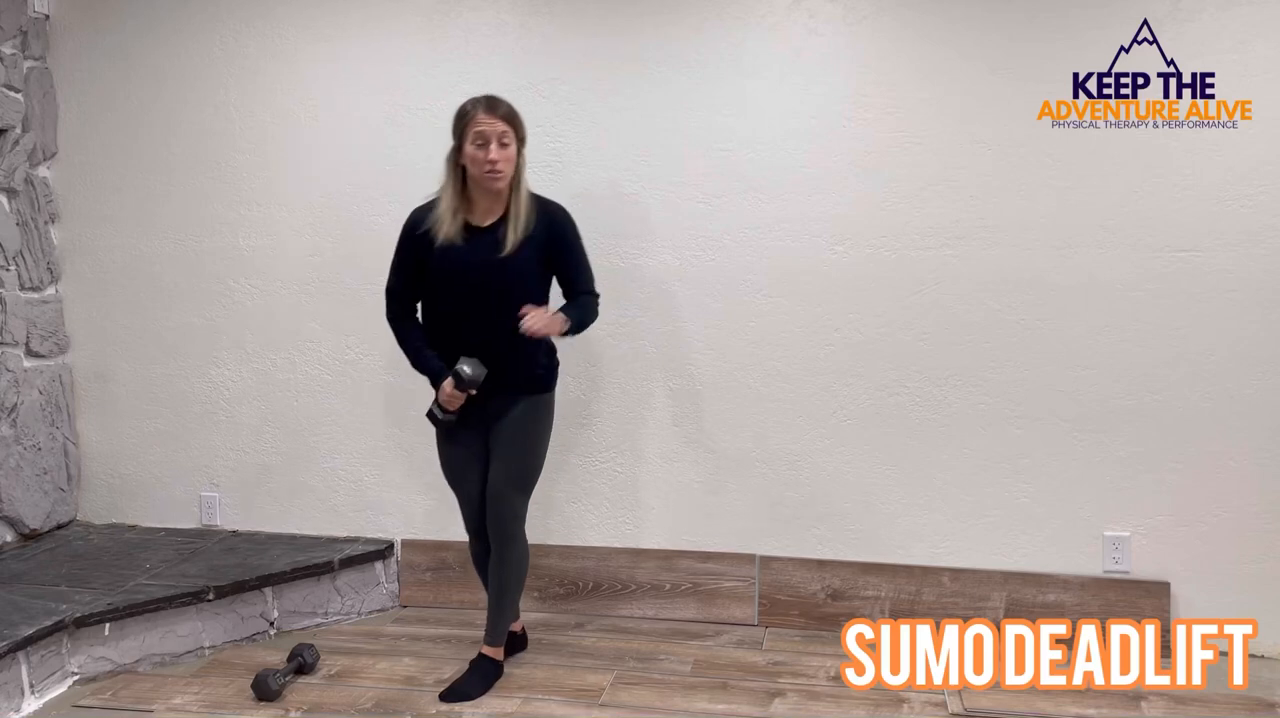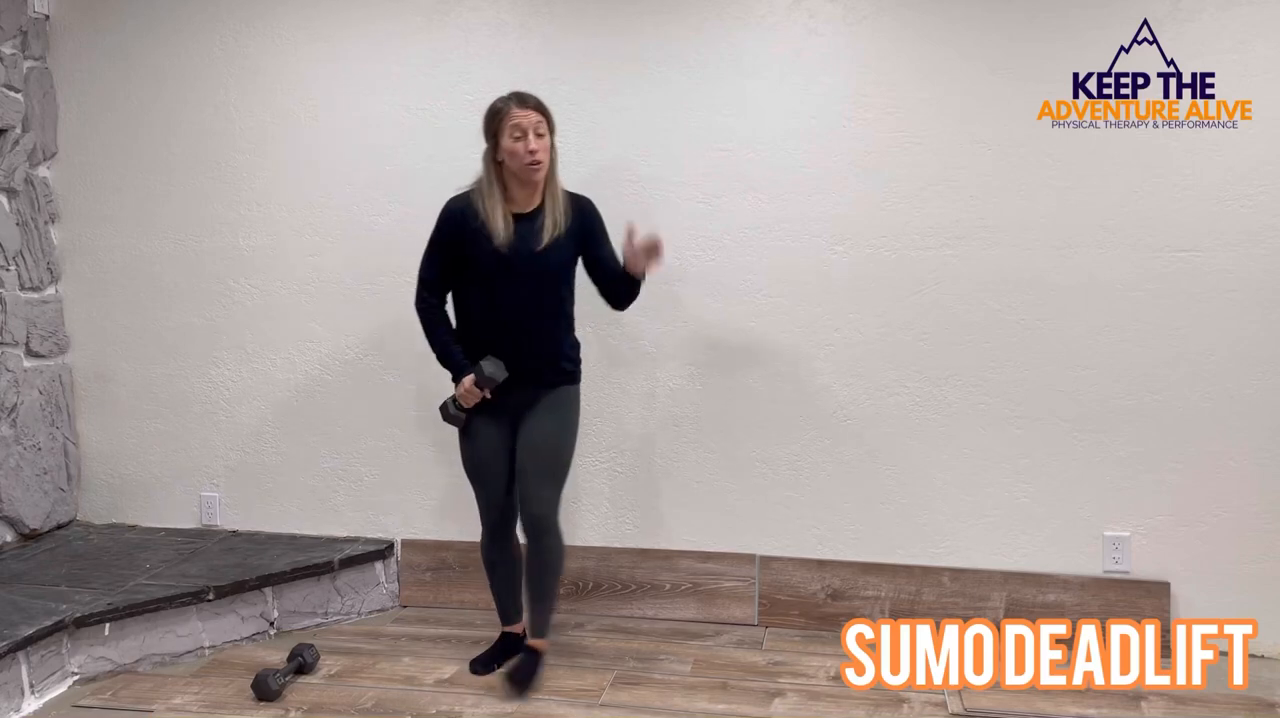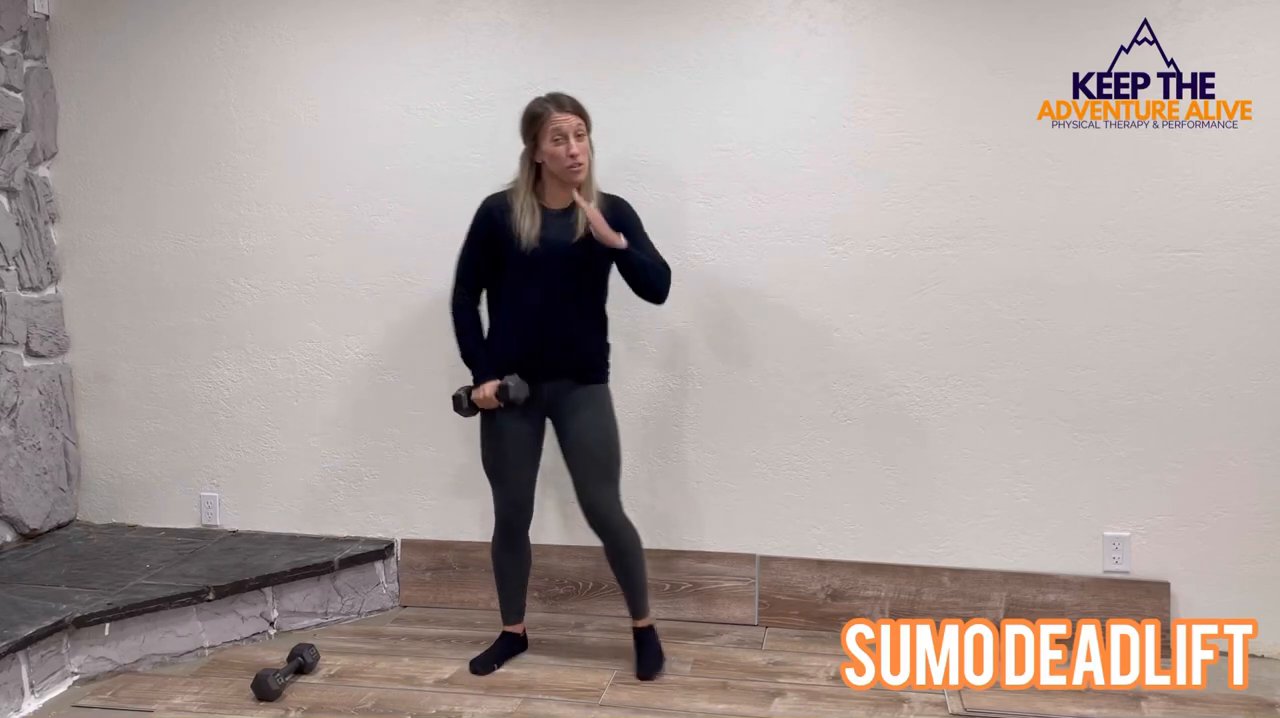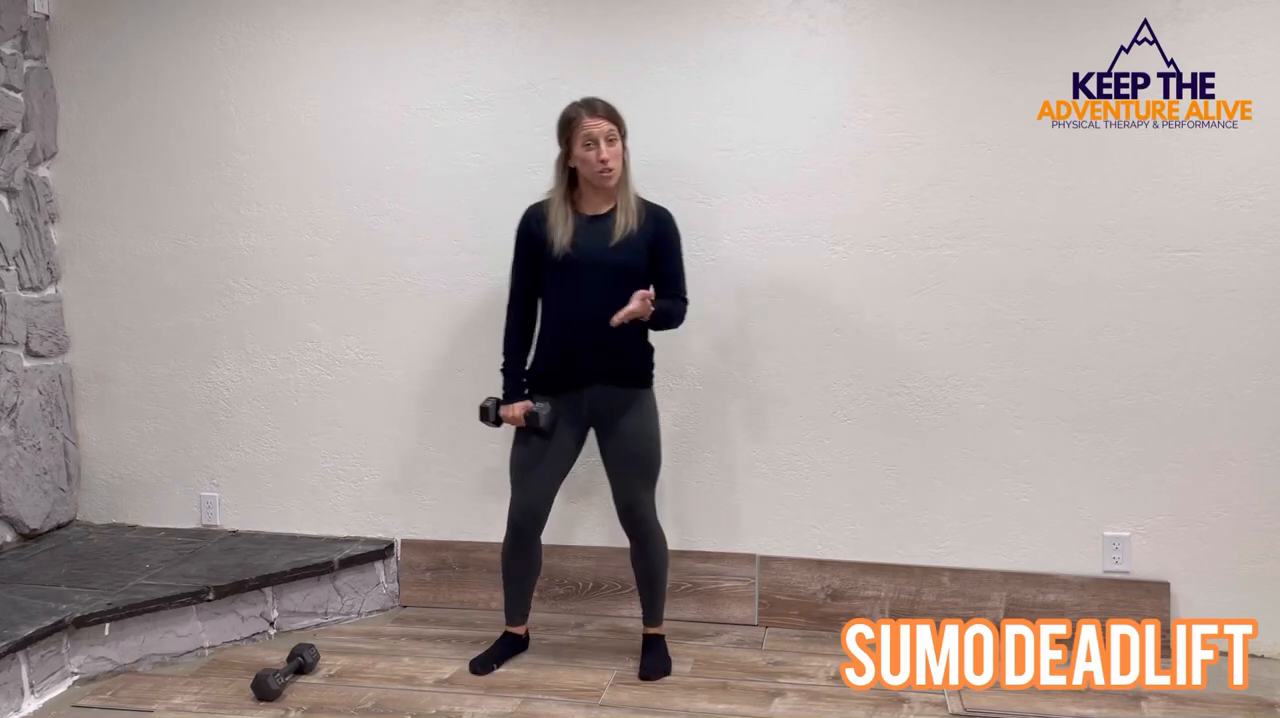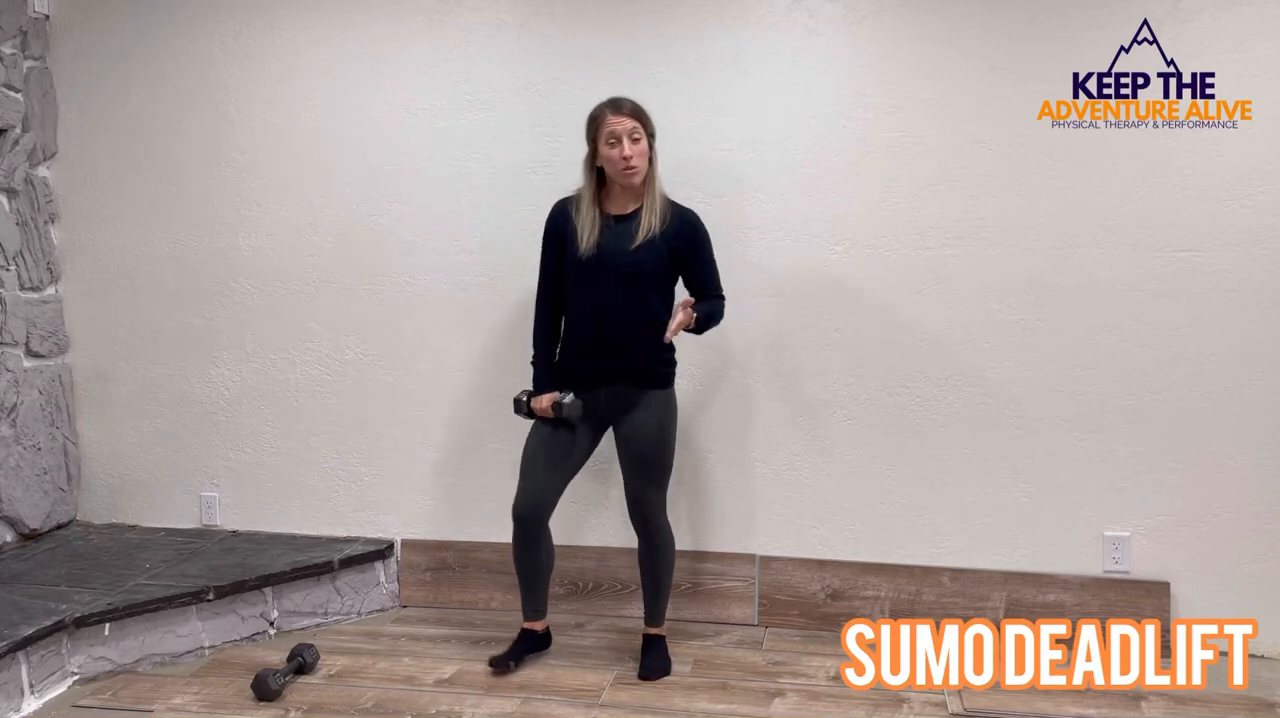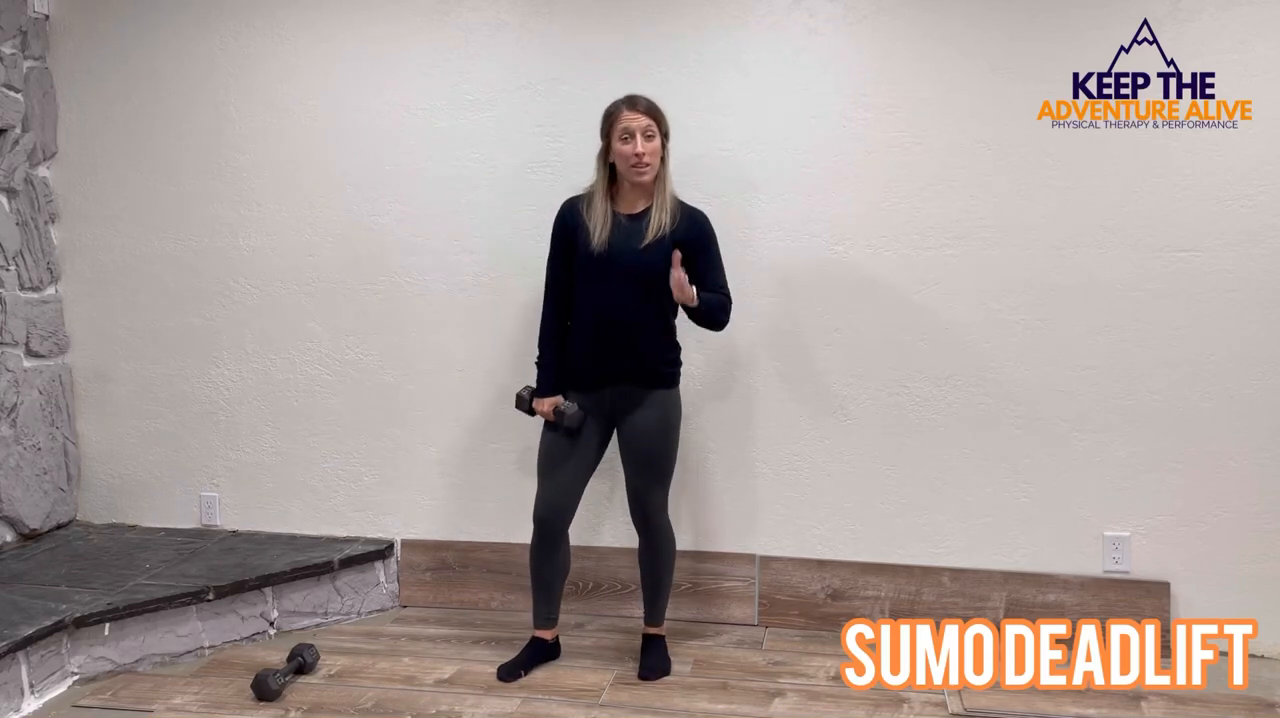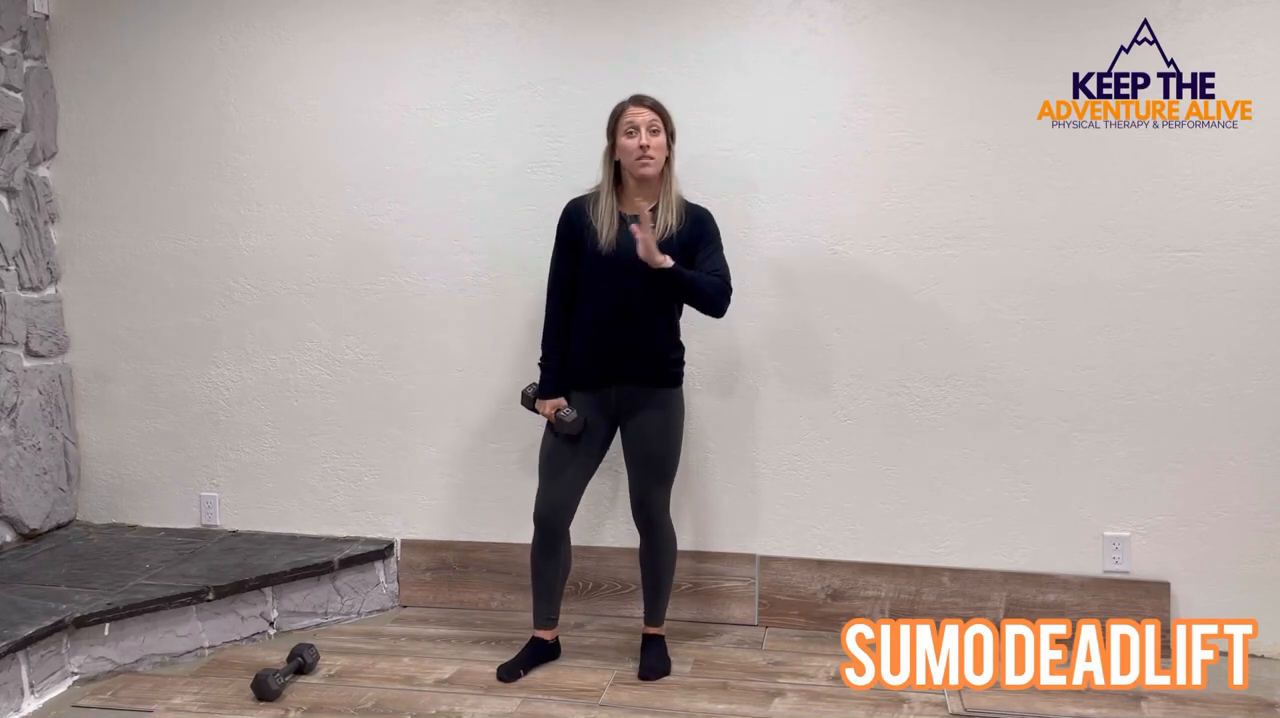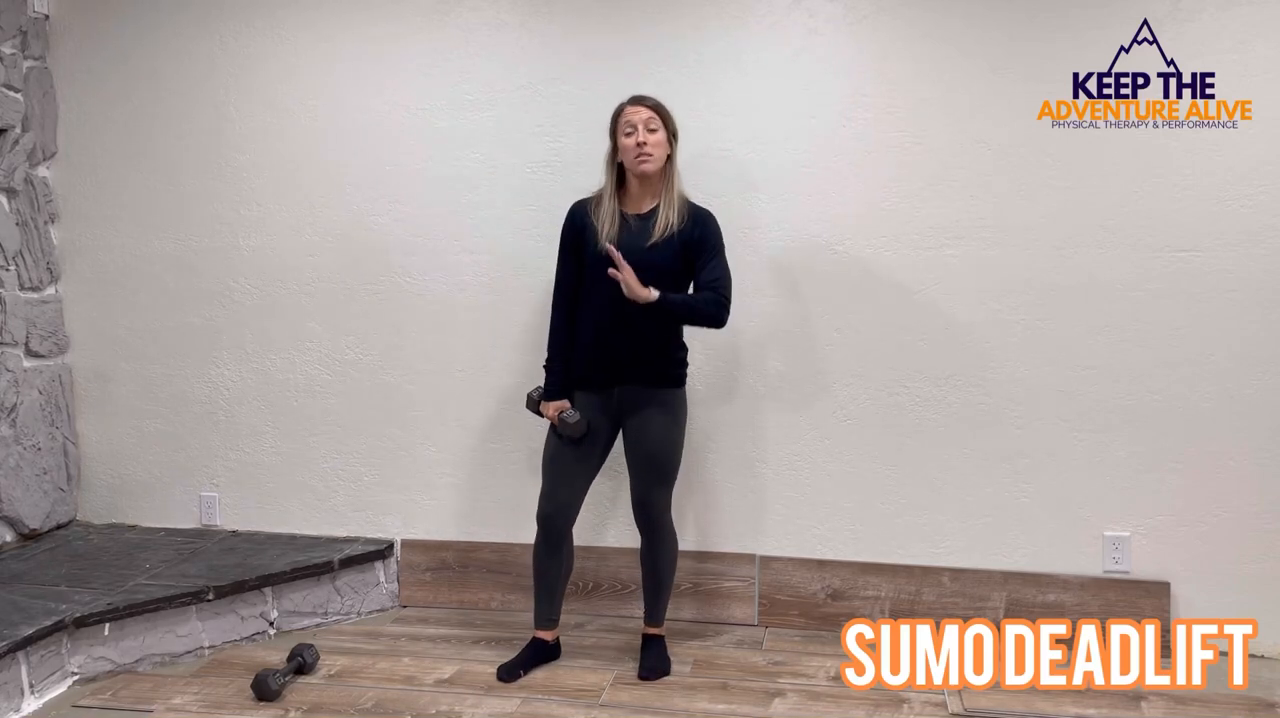
dt=0.2s
person 1, frame 1
left shoulder: (548, 221)
right shoulder: (426, 225)
left elbow: (585, 298)
right elbow: (400, 308)
left wrist: (560, 320)
right wrist: (437, 375)
left hip: (526, 391)
right hip: (463, 394)
left knee: (505, 519)
right knee: (476, 521)
left ankle: (491, 653)
right ankle: (513, 627)
person 1, frame 2
left shoulder: (577, 214)
right shoulder: (463, 215)
left elbow: (615, 294)
right elbow: (429, 298)
left wrist: (633, 268)
right wrist: (457, 369)
left hip: (551, 388)
right hip: (485, 391)
left knee: (538, 513)
right knee: (494, 518)
left ankle: (535, 642)
right ankle: (510, 632)
person 1, frame 3
left shoulder: (611, 213)
right shoulder: (498, 213)
left elbow: (657, 289)
right elbow: (465, 298)
left wrist: (614, 239)
right wrist: (481, 373)
left hip: (583, 386)
left knee: (604, 511)
right knee: (511, 515)
left ankle: (643, 626)
right ankle: (512, 631)
person 1, frame 4
left shoulder: (652, 222)
right shoulder: (539, 222)
left elbow: (676, 307)
right elbow: (520, 308)
left wrist: (648, 309)
right wrist: (514, 388)
left hip: (626, 393)
right hip: (552, 393)
left knee: (639, 517)
right knee: (524, 517)
left ankle: (654, 633)
right ankle: (514, 631)
person 1, frame 5
left shoulder: (680, 224)
right shoulder: (566, 218)
left elbow: (714, 301)
right elbow: (549, 304)
left wrist: (691, 316)
right wrist: (543, 382)
left hip: (646, 392)
right hip: (575, 389)
left knee: (649, 516)
right knee: (528, 507)
left ankle: (654, 633)
right ankle: (535, 628)
person 1, frame 6
left shoulder: (687, 224)
right shoulder: (575, 216)
left elbow: (720, 310)
right elbow: (556, 305)
left wrist: (690, 298)
right wrist: (547, 384)
left hip: (651, 391)
right hip: (580, 388)
left knee: (650, 515)
right knee: (549, 514)
left ankle: (654, 634)
right ankle: (544, 637)
person 1, frame 7
left shoulder: (692, 221)
right shoulder: (580, 215)
left elbow: (717, 299)
right elbow: (559, 305)
left wrist: (662, 262)
right wrist: (549, 386)
left hip: (655, 389)
right hip: (583, 388)
left knee: (651, 514)
right knee: (550, 513)
left ankle: (654, 635)
right ankle: (544, 637)
person 1, frame 8
left shoulder: (695, 223)
right shoulder: (584, 217)
left elbow: (716, 308)
right elbow: (565, 306)
left wrist: (649, 295)
right wrist: (555, 387)
left hip: (657, 391)
right hip: (588, 389)
left knee: (653, 515)
right knee: (553, 514)
left ankle: (654, 634)
right ankle: (545, 637)
